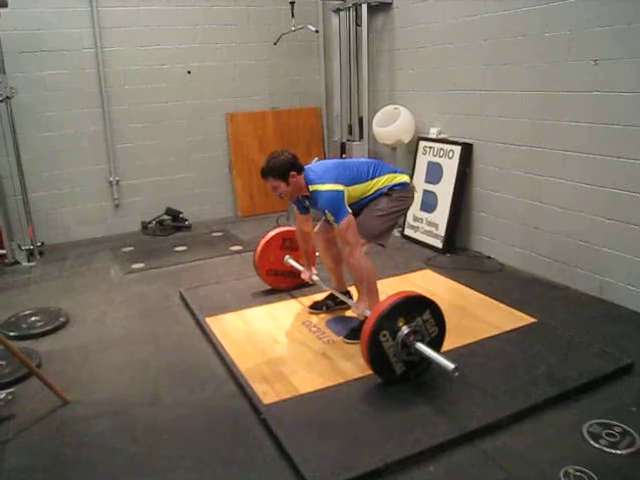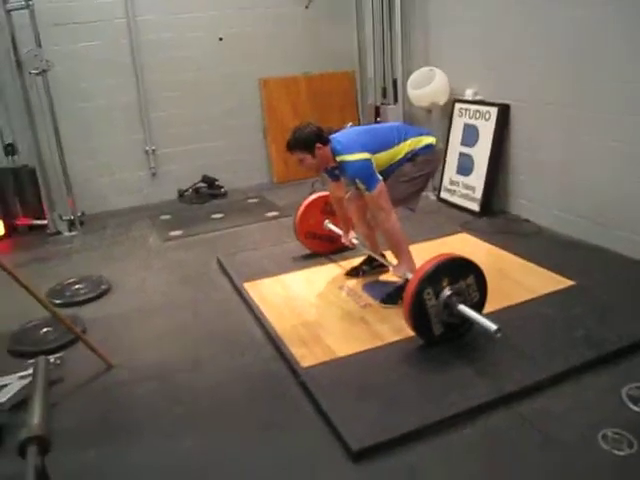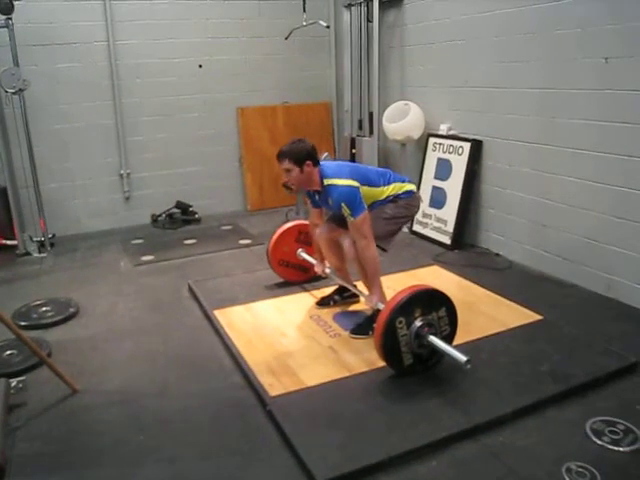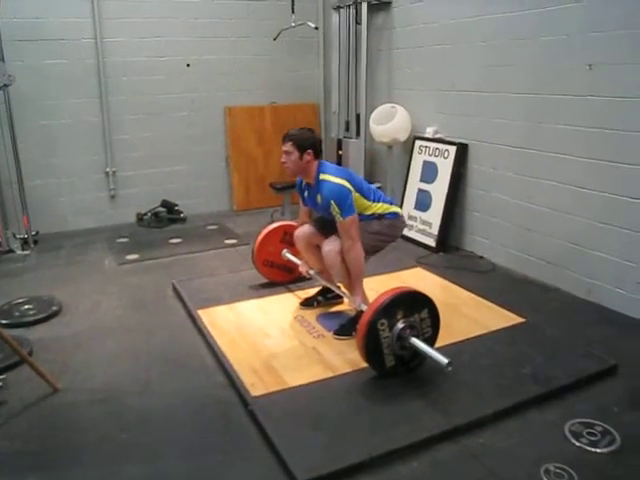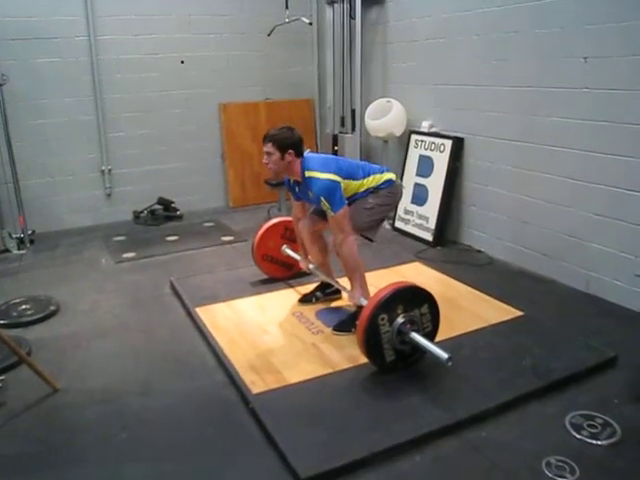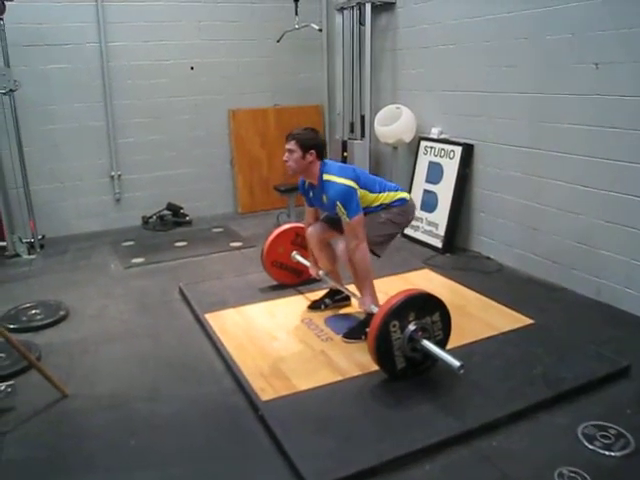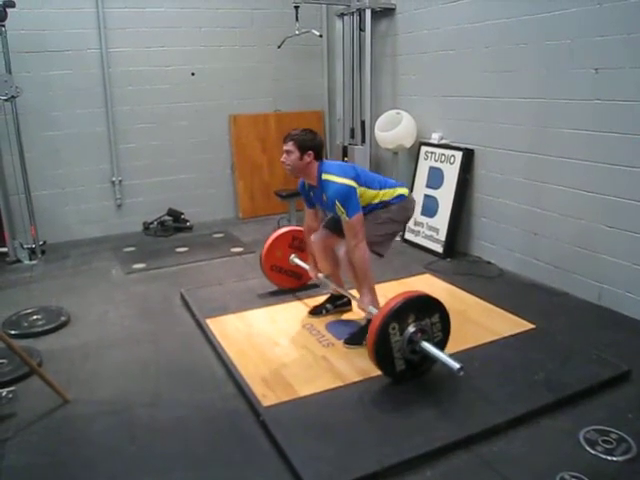
dt=0.7s
person 1, frame 1
left shoulder: (326, 193)
right shoulder: (299, 186)
left elbow: (351, 247)
right elbow: (303, 229)
left wrist: (363, 299)
right wrist: (307, 266)
left hip: (394, 189)
right hip: (367, 189)
left knee: (349, 247)
right knee: (321, 235)
right ankle: (341, 294)
person 1, frame 2
left shoulder: (353, 163)
right shoulder: (328, 154)
left elbow: (384, 212)
right elbow: (338, 196)
left wrist: (403, 264)
right wrist: (346, 231)
left hip: (420, 152)
right hip: (400, 150)
left knee: (380, 212)
right knee: (353, 201)
right ankle: (377, 260)
person 1, frame 3
left shoulder: (341, 189)
right shoulder: (312, 182)
left elbow: (365, 241)
right elbow: (316, 224)
left wrist: (375, 293)
right wrist: (320, 260)
left hip: (401, 198)
right hip: (374, 197)
left knee: (352, 244)
right knee: (324, 233)
left ankle: (381, 309)
right ankle: (347, 289)
person 1, frame 4
left shoulder: (333, 188)
right shoulder: (303, 181)
left elbow: (351, 243)
right elbow: (304, 221)
left wrist: (358, 293)
right wrist: (305, 261)
left hip: (385, 219)
right hip: (354, 217)
left knee: (331, 251)
right knee: (301, 236)
left ankle: (365, 313)
right ankle: (331, 291)
person 1, frame 5
left shoulder: (321, 182)
right shoulder: (293, 176)
left elbow: (344, 237)
right elbow: (298, 218)
left wrist: (356, 288)
right wrist: (304, 255)
left hip: (382, 188)
right hip: (355, 189)
left knee: (339, 240)
right knee: (308, 227)
right ankle: (329, 286)
person 1, frame 6
left shoulder: (338, 187)
right shoulder: (306, 181)
left elbow: (357, 243)
right elbow: (310, 223)
left wrist: (367, 296)
right wrist: (313, 263)
left hip: (395, 207)
right hip: (365, 206)
left knee: (345, 249)
right knee: (314, 234)
left ankle: (374, 315)
right ankle: (338, 293)
person 1, frame 7
left shoulder: (338, 187)
right shoulder: (306, 183)
left elbow: (357, 243)
right elbow: (311, 225)
left wrist: (366, 294)
right wrist: (312, 264)
left hip: (394, 204)
right hip: (365, 206)
left knee: (346, 254)
right knee: (318, 241)
right ankle: (339, 298)
